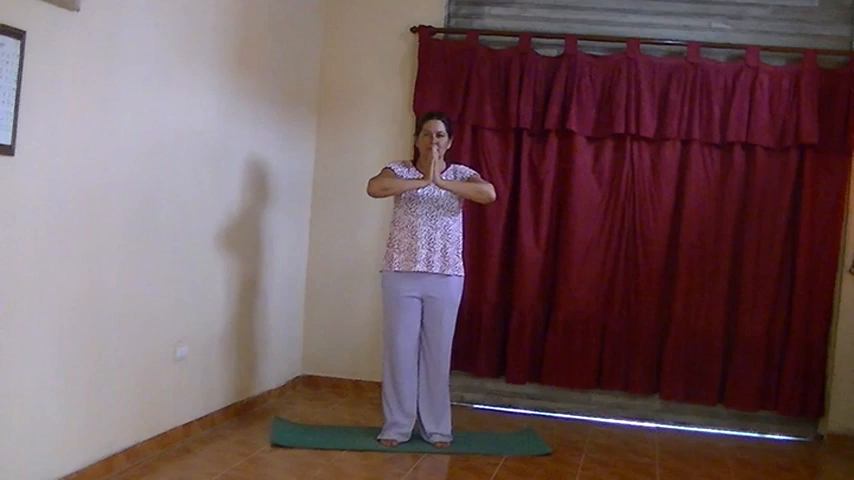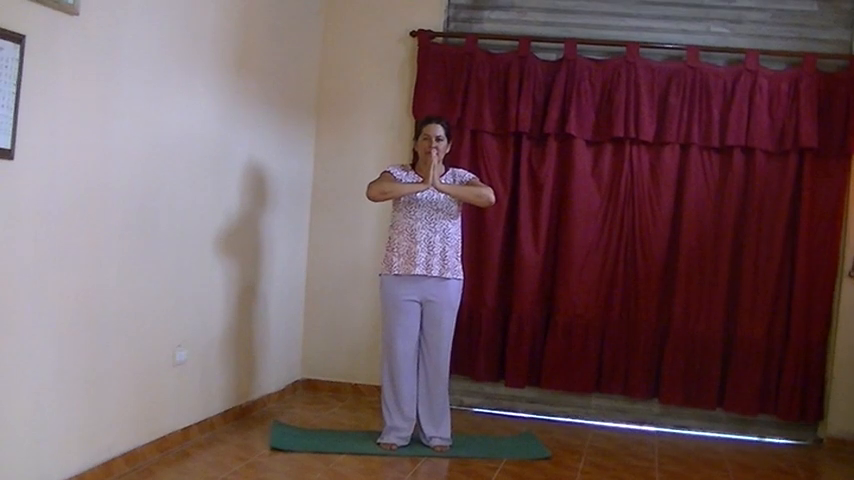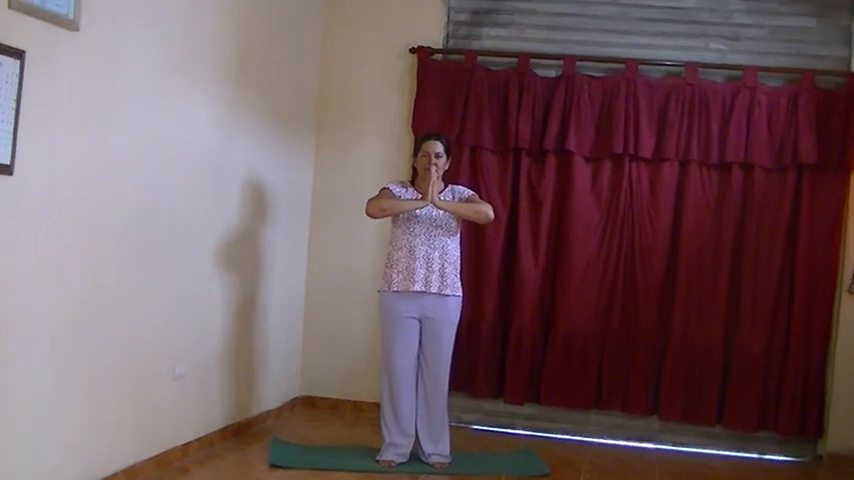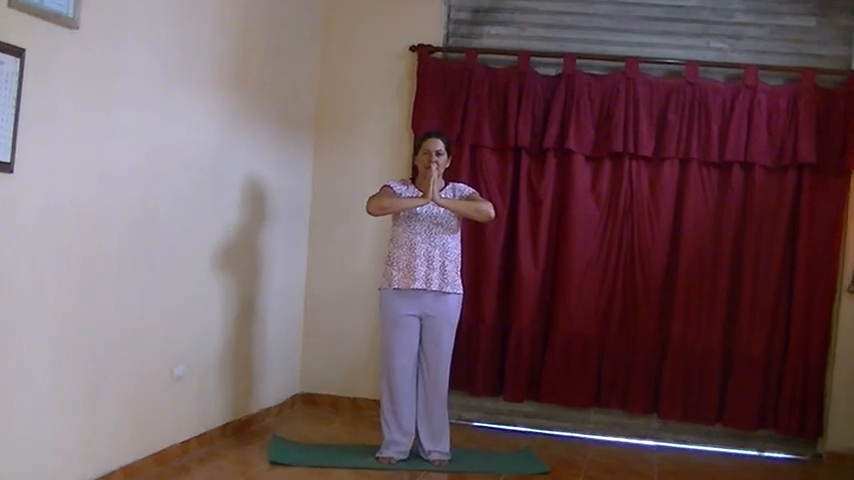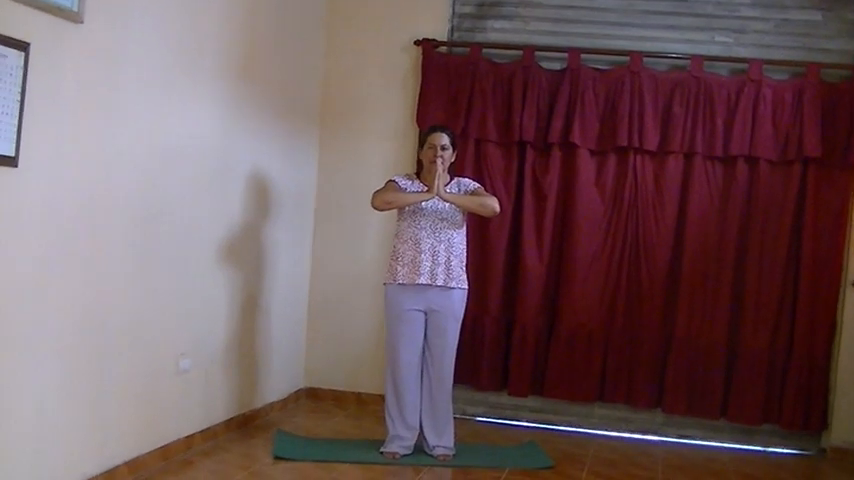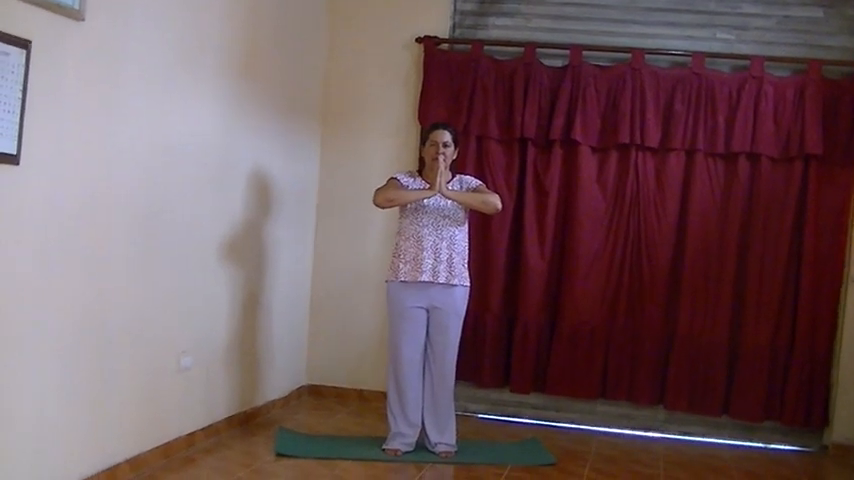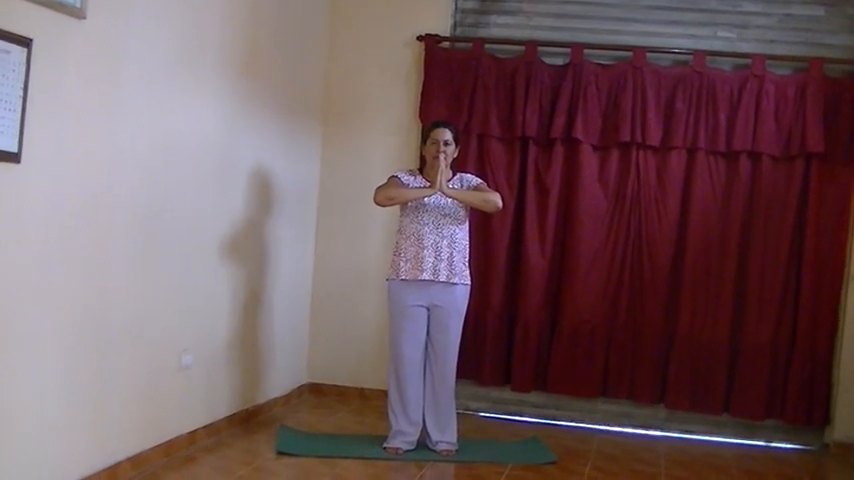
dt=0.4s
person 1, frame 1
left shoulder: (460, 174)
right shoulder: (399, 170)
left elbow: (489, 194)
right elbow: (374, 188)
left wrist: (441, 181)
right wrist: (423, 180)
left hip: (445, 277)
right hip: (401, 274)
left knee: (438, 352)
right knee: (399, 349)
left ankle: (436, 427)
right ankle: (397, 426)
person 1, frame 2
left shoulder: (459, 178)
right shoulder: (398, 174)
left elbow: (488, 198)
right elbow: (373, 192)
left wrist: (440, 185)
right wrist: (422, 184)
left hip: (445, 281)
right hip: (400, 277)
left knee: (437, 356)
right knee: (399, 353)
left ankle: (436, 431)
right ankle: (396, 430)
person 1, frame 3
left shoulder: (458, 194)
right shoulder: (397, 190)
left elbow: (487, 213)
right elbow: (373, 208)
left wrist: (439, 202)
right wrist: (421, 201)
left hip: (443, 297)
right hip: (399, 294)
left knee: (436, 372)
right knee: (398, 369)
left ankle: (435, 448)
right ankle: (395, 446)
person 1, frame 4
left shoulder: (459, 192)
right shoulder: (398, 188)
left elbow: (488, 212)
right elbow: (373, 206)
left wrist: (440, 199)
right wrist: (422, 198)
left hip: (444, 295)
right hip: (399, 291)
left knee: (436, 370)
right knee: (398, 367)
left ankle: (435, 445)
right ankle: (395, 443)
person 1, frame 5
left shoulder: (464, 187)
right shoulder: (403, 183)
left elbow: (493, 207)
right elbow: (378, 200)
left wrist: (445, 194)
right wrist: (427, 193)
left hip: (449, 290)
right hip: (404, 287)
left knee: (441, 365)
right knee: (402, 362)
left ankle: (439, 440)
right ankle: (399, 438)
person 1, frame 6
left shoulder: (466, 185)
right shoulder: (405, 181)
left elbow: (495, 204)
right elbow: (380, 198)
left wrist: (447, 192)
right wrist: (429, 191)
left hip: (451, 287)
right hip: (406, 284)
left knee: (443, 362)
right knee: (404, 359)
left ankle: (441, 437)
right ankle: (401, 435)
person 1, frame 7
left shoulder: (467, 182)
right shoulder: (405, 179)
left elbow: (496, 202)
right elbow: (381, 196)
left wrist: (448, 190)
right wrist: (430, 189)
left hip: (452, 285)
right hip: (407, 282)
left knee: (444, 360)
right knee: (405, 358)
left ankle: (442, 435)
right ankle: (402, 433)
